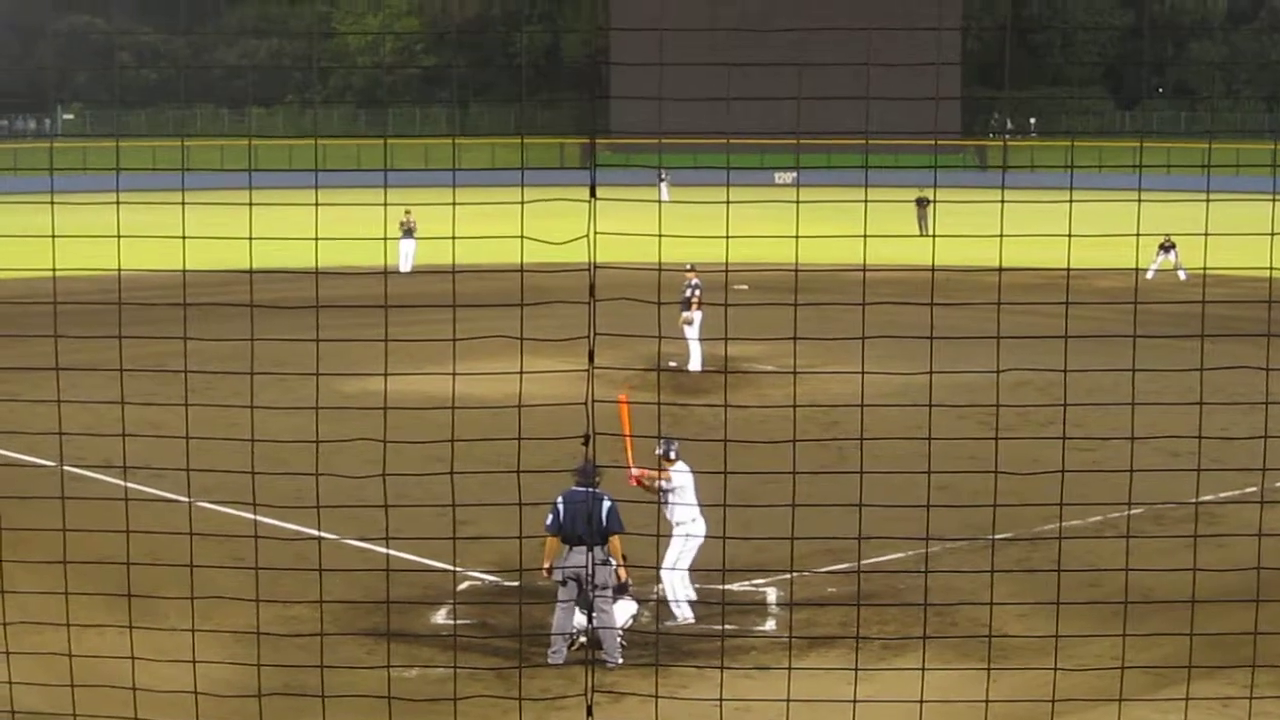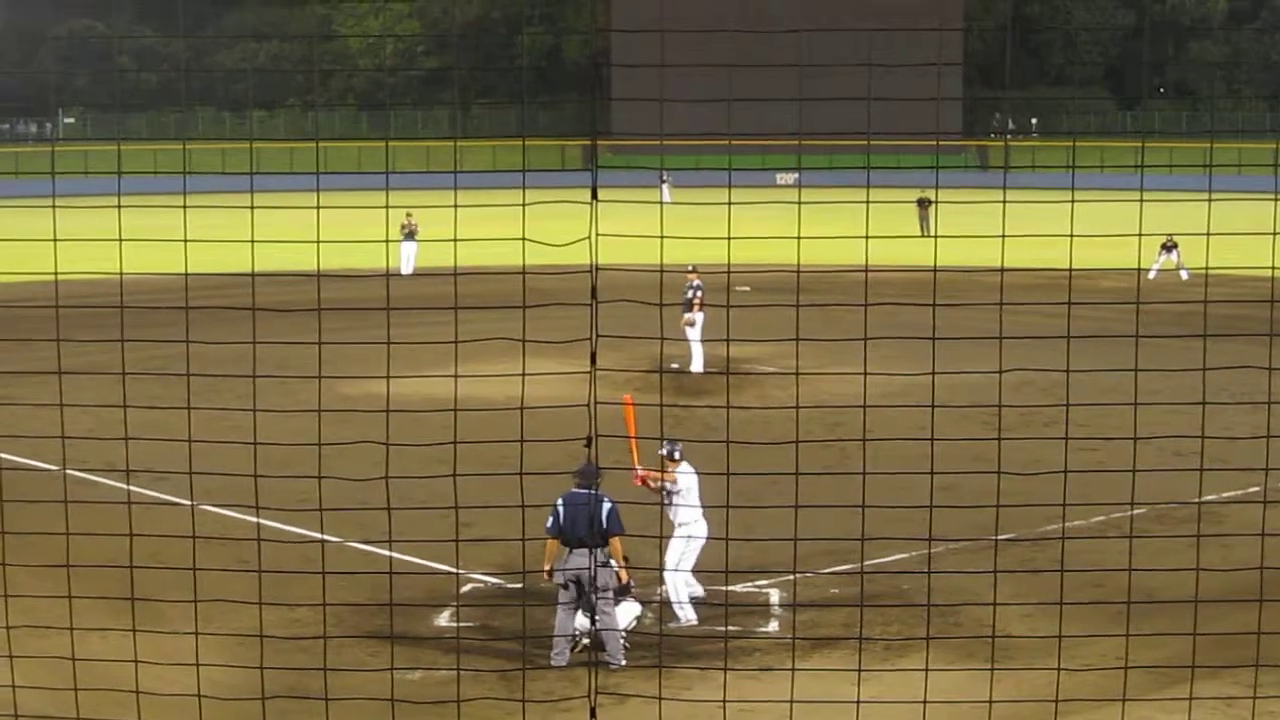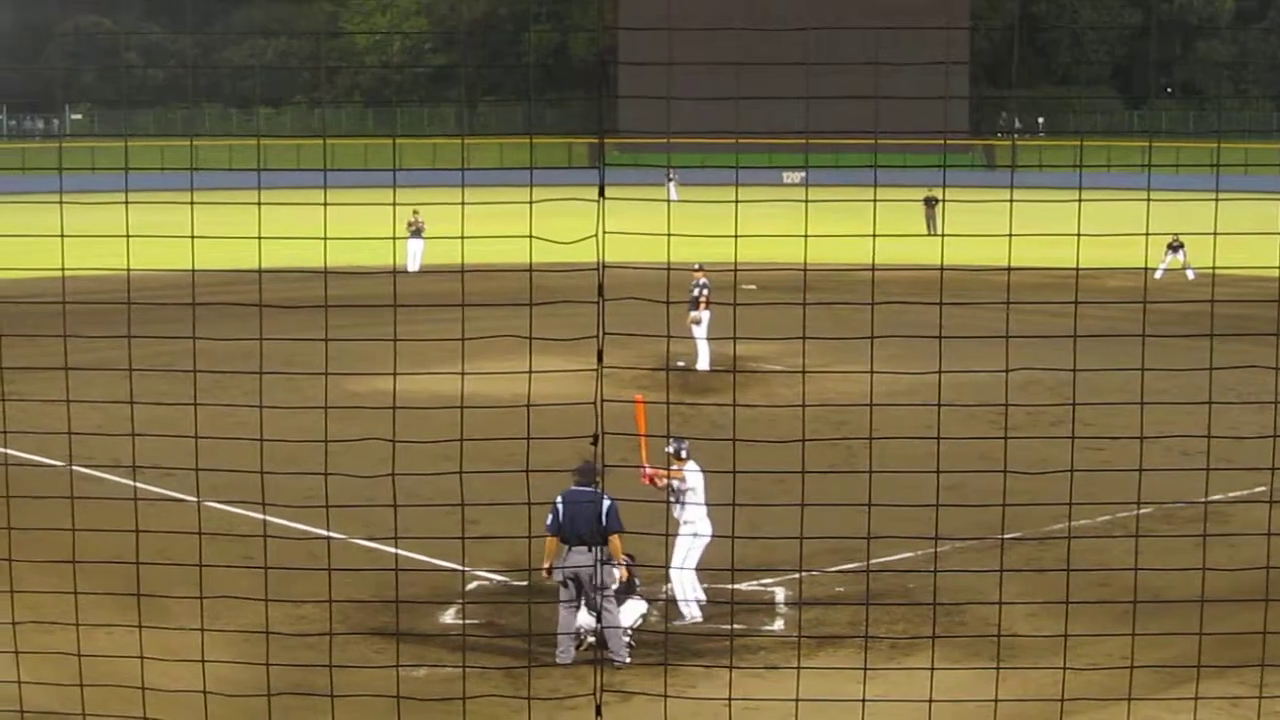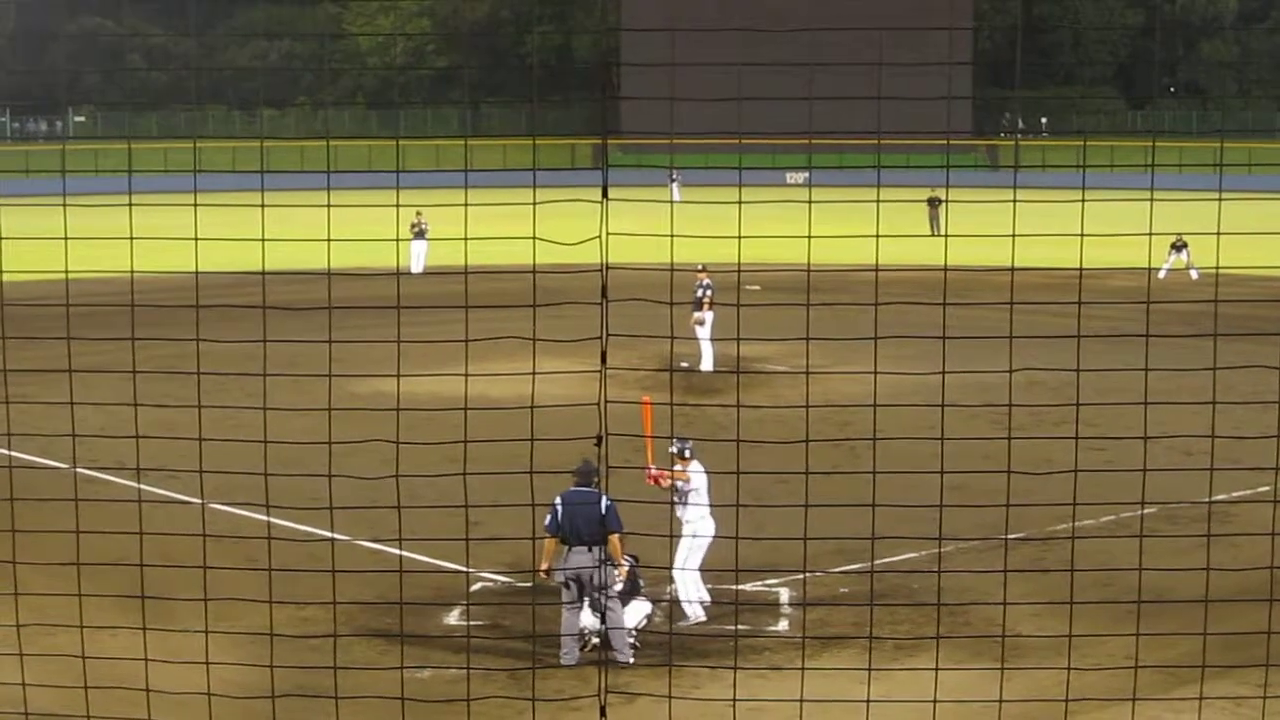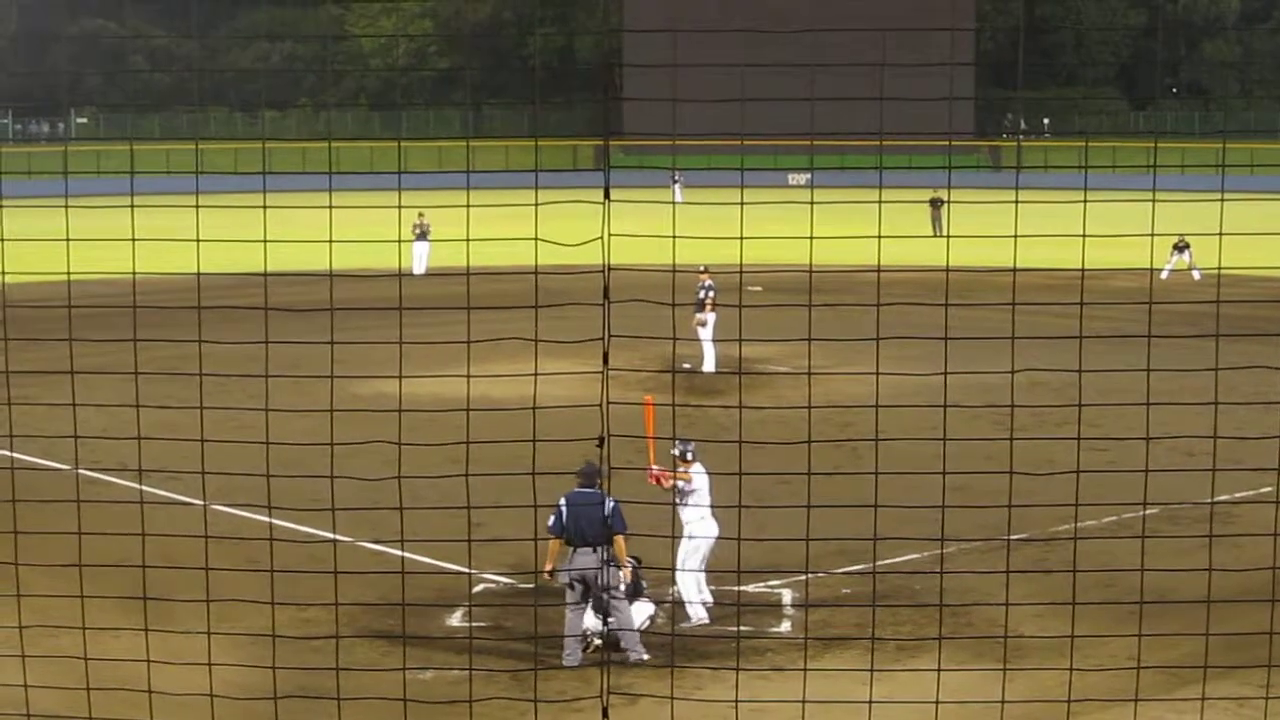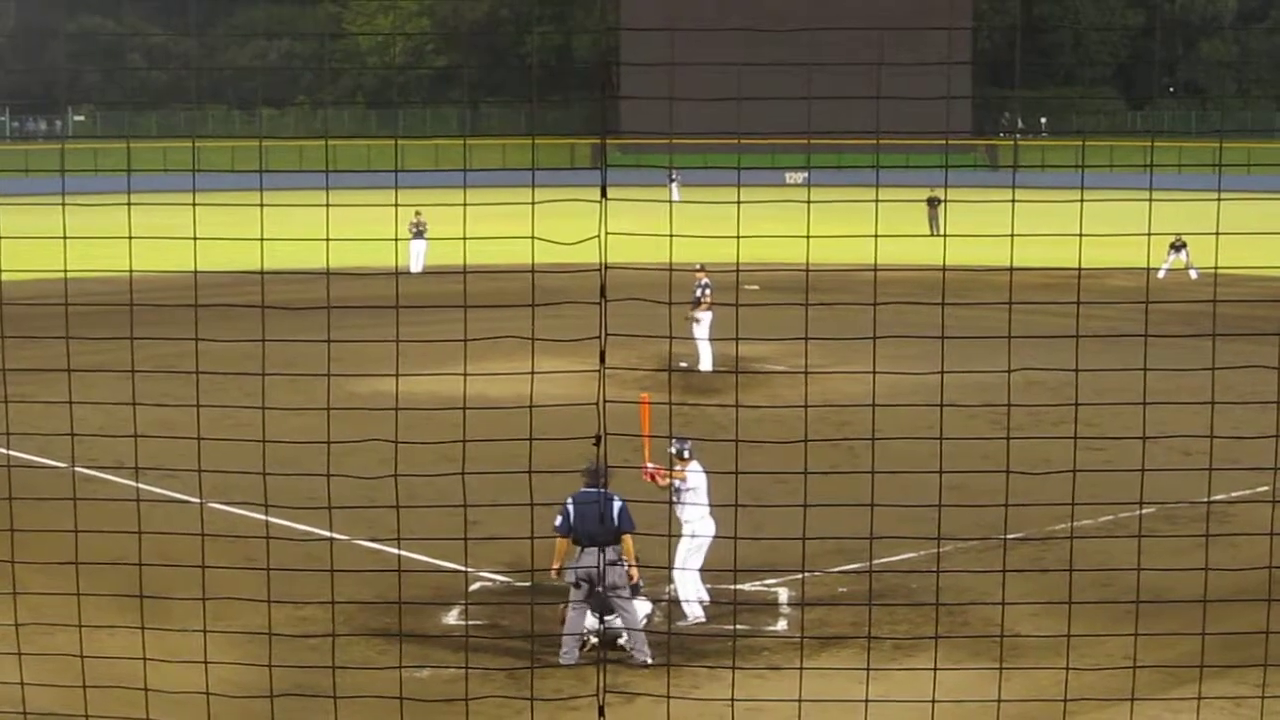
dt=0.2s
person 1, frame 1
left shoulder: (562, 499)
right shoulder: (605, 501)
left elbow: (552, 535)
right elbow: (613, 537)
left wrist: (547, 562)
right wrist: (620, 565)
left hip: (570, 557)
right hip: (597, 559)
left knee: (564, 607)
right knee: (604, 608)
left ankle: (556, 655)
right ankle: (612, 656)
person 1, frame 2
left shoulder: (562, 502)
right shoulder: (605, 503)
left elbow: (553, 538)
right elbow: (614, 539)
left wrist: (548, 564)
right wrist: (621, 567)
left hip: (570, 560)
right hip: (597, 562)
left knee: (566, 609)
right knee: (606, 610)
left ankle: (559, 657)
right ankle: (615, 658)
person 1, frame 3
left shoulder: (562, 499)
right shoulder: (604, 500)
left elbow: (552, 535)
right elbow: (613, 537)
left wrist: (547, 561)
right wrist: (621, 564)
left hip: (570, 558)
right hip: (595, 559)
left knee: (568, 607)
right knee: (607, 607)
left ankle: (564, 654)
right ankle: (619, 655)
person 1, frame 4
left shoulder: (561, 500)
right shoulder: (603, 501)
left elbow: (551, 536)
right elbow: (613, 536)
left wrist: (545, 562)
right wrist: (620, 563)
left hip: (570, 559)
right hip: (596, 559)
left knee: (570, 608)
right knee: (611, 606)
left ankle: (568, 656)
right ankle: (623, 653)
person 1, frame 5
left shoulder: (566, 501)
right shoulder: (608, 502)
left elbow: (555, 537)
right elbow: (618, 537)
left wrist: (549, 564)
right wrist: (625, 565)
left hip: (576, 560)
right hip: (602, 560)
left knee: (574, 609)
right knee: (618, 607)
left ankle: (570, 657)
right ankle: (635, 651)
person 1, frame 6
left shoulder: (572, 502)
right shoulder: (616, 502)
left elbow: (562, 537)
right elbow: (626, 537)
left wrist: (557, 563)
right wrist: (633, 565)
left hip: (582, 560)
right hip: (609, 560)
left knee: (576, 608)
right knee: (626, 608)
left ankle: (567, 655)
right ankle: (641, 654)
person 2, frame 1
left shoulder: (681, 471)
right shoulder: (668, 471)
left elbow: (663, 476)
right elbow: (656, 489)
left wrist: (641, 472)
right wrist: (640, 481)
left hip: (689, 528)
right hip: (682, 527)
left knee: (669, 570)
right knee: (676, 566)
left ankle: (684, 614)
right ankle: (687, 595)
person 2, frame 2
left shoulder: (686, 472)
right shoulder: (671, 471)
left elbow: (670, 478)
right elbow: (659, 488)
left wrist: (646, 473)
right wrist: (645, 480)
left hip: (691, 529)
right hip: (683, 528)
left knee: (672, 572)
right knee: (672, 563)
left ankle: (687, 616)
right ankle: (694, 591)
person 2, frame 3
left shoulder: (693, 471)
right shoulder: (675, 469)
left elbow: (679, 476)
right elbow: (664, 485)
left wrist: (655, 472)
right wrist: (652, 478)
left hip: (696, 527)
right hip: (687, 526)
left knee: (678, 570)
right knee: (684, 566)
left ankle: (692, 613)
right ankle: (697, 597)
person 2, frame 4
left shoulder: (696, 471)
right shoulder: (679, 469)
left elbow: (684, 478)
right elbow: (668, 484)
left wrist: (660, 472)
right wrist: (656, 478)
left hip: (697, 527)
right hip: (695, 525)
left knee: (681, 570)
right knee: (689, 566)
left ankle: (695, 613)
right ankle: (701, 598)
person 2, frame 5
left shoulder: (698, 473)
right shoulder: (683, 471)
left elbow: (685, 478)
right elbow: (669, 485)
left wrist: (662, 472)
right wrist: (657, 477)
left hip: (697, 528)
right hip: (703, 526)
left knee: (683, 572)
right knee: (695, 568)
left ankle: (698, 615)
right ankle: (704, 598)
person 2, frame 6
left shoulder: (695, 471)
right shoulder: (680, 469)
left elbow: (679, 476)
right elbow: (665, 483)
left wrist: (657, 470)
right wrist: (653, 475)
left hip: (697, 526)
right hip: (695, 525)
left knee: (681, 570)
right knee: (689, 566)
left ankle: (695, 613)
right ankle: (700, 597)
